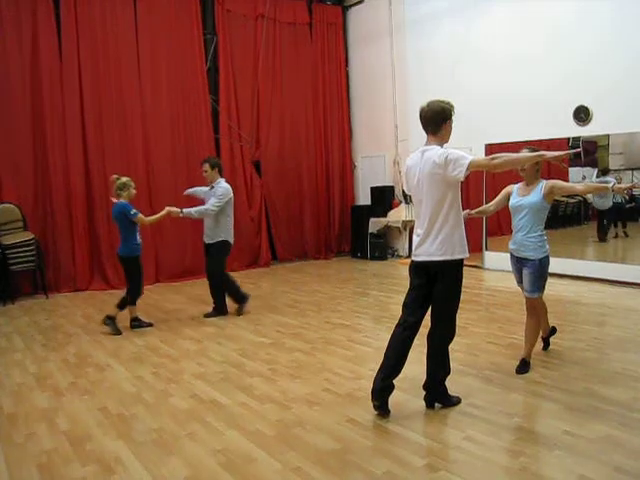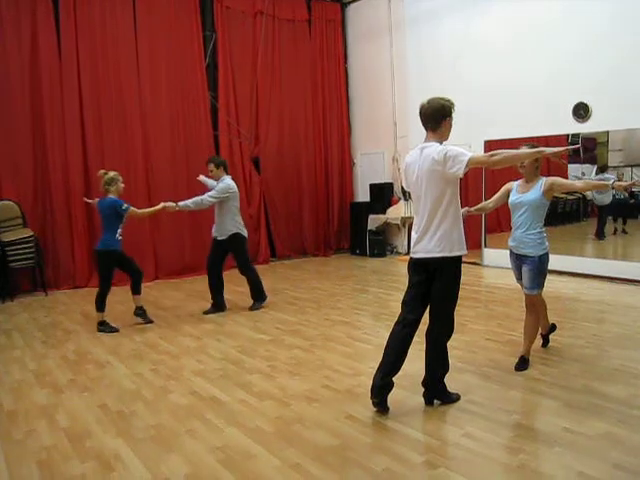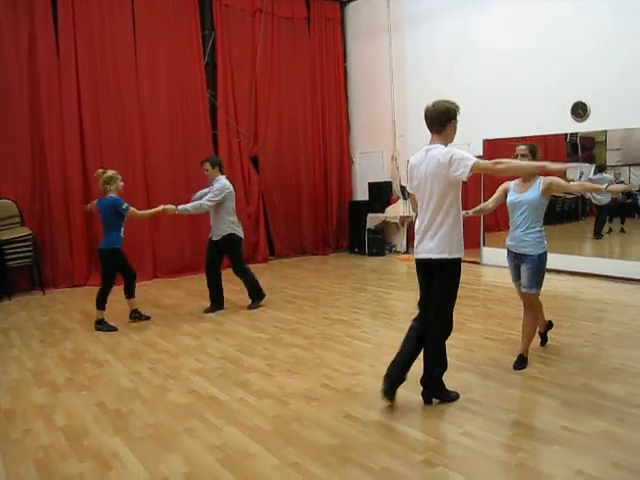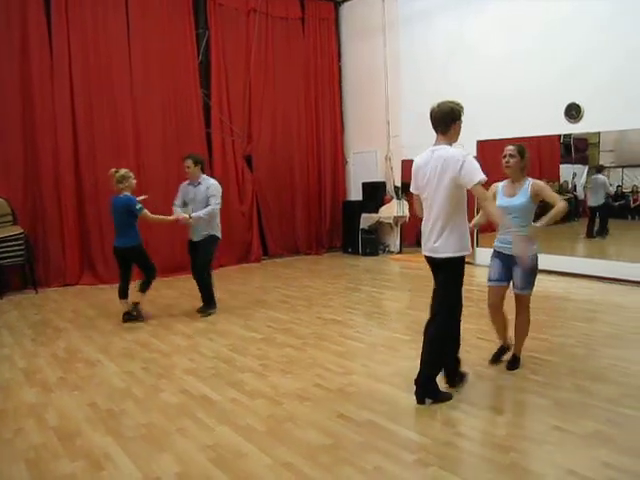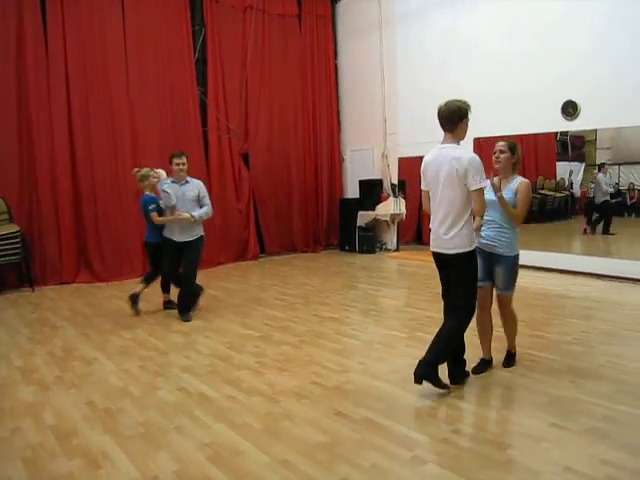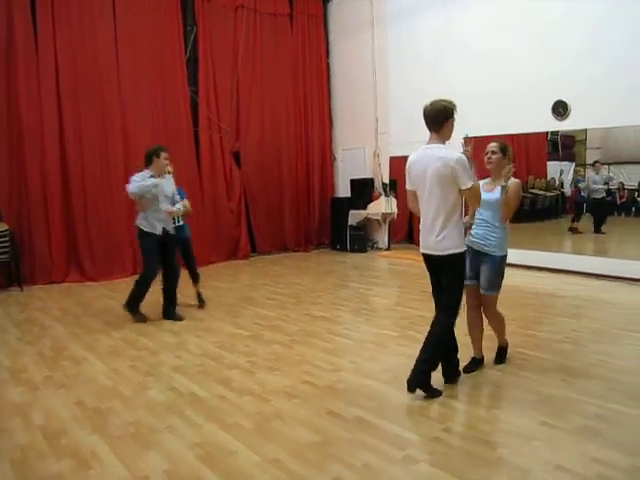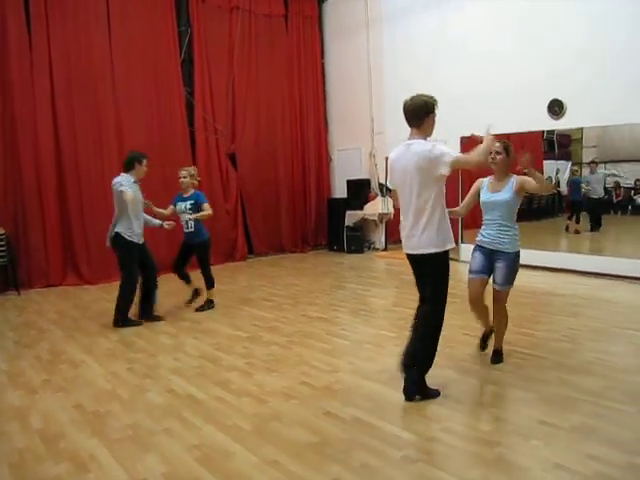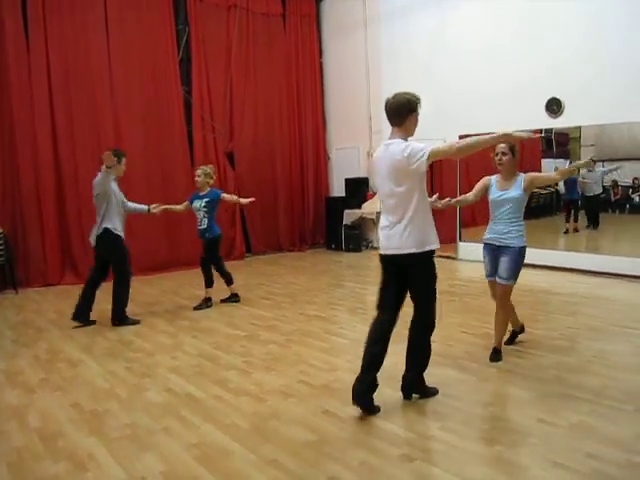
dt=0.3s
person 1, frame 1
left shoulder: (411, 162)
right shoulder: (445, 158)
right elbow: (493, 163)
left wrist: (456, 213)
right wrist: (540, 155)
left hip: (420, 255)
right hip: (446, 256)
left knee: (408, 322)
right knee: (441, 327)
left ankle: (381, 388)
right ankle: (435, 392)
person 1, frame 2
left shoulder: (410, 159)
right shoulder: (445, 155)
right elbow: (491, 160)
left wrist: (457, 212)
right wrist: (539, 152)
left hip: (419, 252)
right hip: (444, 253)
left knee: (407, 319)
right knee: (440, 324)
left ankle: (380, 386)
right ankle: (434, 389)
person 1, frame 3
left shoulder: (414, 161)
right shoulder: (448, 158)
right elbow: (494, 167)
right wrist: (547, 166)
left hip: (422, 251)
right hip: (442, 255)
left knee: (426, 317)
right knee: (437, 322)
left ankle: (395, 375)
right ankle: (432, 386)
person 1, frame 4
left shoulder: (420, 161)
right shoulder: (461, 160)
right elbow: (485, 200)
left hip: (431, 246)
right hip: (451, 249)
left knee: (450, 311)
right knee: (442, 314)
left ankle: (452, 370)
right ankle: (426, 385)
person 1, frame 5
left shoulder: (428, 159)
right shoulder: (469, 160)
right elbow: (478, 208)
right wrist: (476, 223)
left hip: (438, 245)
right hip: (461, 246)
left knee: (452, 307)
right knee: (463, 309)
left ankle: (457, 369)
right ankle: (429, 364)
person 1, frame 6
left shoulder: (413, 159)
right shoulder: (455, 159)
right elbow: (475, 202)
right wrist: (471, 163)
left hip: (427, 245)
right hip: (450, 247)
left knee: (443, 308)
right knee: (447, 312)
left ankle: (450, 368)
right ankle: (421, 372)
person 1, frame 7
left shoulder: (394, 156)
right shoulder: (430, 152)
right elbow: (475, 161)
right wrist: (489, 142)
left hip: (411, 244)
right hip: (433, 245)
left knee: (427, 306)
right knee: (431, 313)
left ankle: (411, 361)
right ankle: (414, 382)
person 1, frame 8
left shoulder: (378, 155)
right shoulder: (408, 152)
right elbow: (457, 149)
left wrist: (426, 202)
right wrist: (504, 135)
left hip: (388, 248)
right hip: (415, 247)
left knee: (385, 315)
right knee: (423, 315)
left ankle: (364, 388)
right ankle: (413, 382)
person 2, frame 1
left shoulder: (548, 186)
right shoulder: (511, 189)
left elbow: (580, 188)
right elbow: (491, 207)
left wrist: (612, 187)
right wrist: (472, 212)
left hip: (535, 255)
right hip: (515, 253)
left knee: (532, 304)
right knee: (533, 299)
left ankle: (526, 356)
right ankle: (547, 329)
person 2, frame 2
left shoulder: (548, 183)
right shoulder: (511, 187)
left elbow: (579, 185)
right elbow: (490, 204)
left wrist: (612, 184)
right wrist: (471, 210)
left hip: (535, 251)
right hip: (515, 249)
left knee: (531, 302)
right knee: (533, 297)
left ankle: (525, 353)
right ankle: (546, 327)
person 2, frame 3
left shoulder: (546, 183)
right shoulder: (508, 186)
left elbow: (575, 186)
right elbow: (489, 205)
left wrist: (605, 187)
right wrist: (470, 212)
left hip: (534, 251)
right hip: (513, 248)
left knee: (531, 300)
right knee: (525, 297)
left ankle: (523, 353)
right ankle: (543, 325)
person 2, frame 4
left shoulder: (533, 186)
right shoulder: (496, 188)
left elbow: (561, 204)
right elbow: (483, 216)
left wrist: (538, 225)
right wrist: (468, 226)
right hip: (500, 251)
left knee: (522, 304)
right knee: (493, 303)
left ankle: (516, 353)
right ankle: (504, 343)
person 2, frame 5
left shoulder: (522, 184)
right shoulder: (487, 184)
left elbow: (517, 219)
left wrist: (500, 195)
left hip: (505, 252)
right hip: (481, 248)
left knee: (504, 305)
right knee: (481, 305)
left ankle: (511, 350)
right ankle: (486, 356)
person 2, frame 6
left shoulder: (514, 184)
right shoulder: (479, 185)
left elbow: (506, 215)
left wrist: (504, 184)
left hip: (494, 251)
right hip: (471, 247)
left knee: (488, 306)
right knee: (471, 304)
left ankle: (502, 342)
right ankle: (477, 355)
person 2, frame 7
left shoulder: (518, 182)
right shoulder: (481, 183)
left elbow: (547, 189)
right elbow: (463, 209)
left wrist: (529, 169)
left hip: (507, 249)
right hip: (482, 246)
left knee: (499, 301)
right knee: (474, 298)
left ankle: (498, 347)
right ankle: (487, 328)
person 2, frame 8
left shoulder: (526, 180)
right shoulder: (488, 181)
left elbow: (556, 176)
right elbow: (470, 197)
left wrist: (574, 167)
right wrist: (453, 201)
left hip: (513, 245)
right hip: (490, 242)
left knee: (502, 297)
right knee: (497, 296)
left ankle: (497, 345)
right ankle: (517, 326)
person 3, frame 1
left shoulder: (224, 189)
right shoulder: (211, 189)
left elbow: (209, 210)
right elbow: (202, 192)
left wrist: (182, 212)
right wrist: (189, 192)
left hip: (222, 239)
right hip: (210, 239)
left knee: (217, 272)
right knee: (211, 273)
left ankle: (241, 299)
right ankle: (220, 307)
person 3, frame 2
left shoulder: (227, 185)
right shoulder: (221, 184)
left elbow: (204, 201)
left wrist: (178, 205)
right wrist: (204, 180)
left hip: (234, 234)
right hip: (221, 235)
left knee: (245, 267)
right knee: (212, 267)
left ankle: (259, 298)
right ankle: (218, 303)
person 3, frame 3
left shoulder: (223, 185)
right shoulder: (215, 185)
left elbow: (203, 205)
right elbow: (204, 195)
left wrist: (178, 209)
right wrist: (197, 195)
left hip: (230, 234)
right hip: (217, 234)
left knee: (239, 267)
right knee: (211, 268)
left ankle: (257, 296)
right ankle: (217, 302)
person 3, frame 4
left shoulder: (212, 185)
right shoulder: (184, 187)
left elbow: (213, 209)
right elbow: (177, 207)
left wrist: (192, 216)
right wrist: (181, 215)
left hip: (210, 235)
right hip: (193, 236)
left knee: (203, 268)
right knee: (196, 270)
left ankle: (210, 303)
right ankle: (208, 302)
person 3, frame 5
left shoulder: (198, 185)
right shoulder: (164, 185)
left elbow: (208, 210)
right elbow: (168, 205)
left wrist: (192, 216)
right wrist: (164, 180)
left hip: (194, 236)
right hip: (172, 237)
left knee: (188, 273)
right knee: (170, 272)
left ankle: (185, 308)
right ankle: (195, 290)
person 3, frame 6
left shoulder: (168, 182)
right shoulder: (139, 178)
left elbow: (178, 202)
right elbow: (132, 192)
left wrist: (177, 209)
right wrist: (155, 183)
left hip: (167, 231)
right hip: (148, 230)
left knee: (172, 272)
right knee: (151, 270)
left ankle: (170, 310)
right ankle: (132, 305)
person 3, frame 7
left shoulder: (135, 185)
right shoulder: (122, 182)
right elbow: (116, 186)
left wrist: (160, 224)
right wrist: (125, 192)
left hip: (135, 238)
right hip: (123, 238)
left knee: (151, 270)
right knee: (130, 277)
left ankle: (147, 312)
right ankle: (121, 318)
person 3, frame 8
left shoulder: (111, 183)
right shoulder: (103, 182)
left elbow: (124, 205)
right elbow: (103, 179)
left wrist: (147, 209)
right wrist: (108, 167)
left hip: (107, 235)
right hip: (110, 234)
left knee: (97, 275)
right knee: (123, 275)
left ankle: (81, 315)
right ankle: (119, 317)
person 4, frame 1
left shoulder: (118, 206)
right shoulder: (124, 207)
right elbow: (145, 221)
right wrist: (164, 212)
left hip: (128, 253)
right hip: (130, 254)
left knee: (135, 286)
right knee: (135, 289)
left ankle: (134, 319)
right ankle: (110, 317)
person 4, frame 2
left shoulder: (103, 202)
right shoulder: (114, 202)
left elbow: (97, 202)
right elbow: (138, 213)
left wrist: (93, 202)
right wrist: (160, 207)
left hip: (113, 249)
right hip: (106, 250)
left knee: (136, 273)
right knee: (105, 285)
left ankle: (139, 309)
right ankle: (101, 322)
person 4, frame 3
left shoulder: (102, 201)
right shoulder: (115, 201)
left elbow: (94, 204)
right elbow: (138, 214)
left wrist: (92, 205)
right wrist: (159, 209)
left hip: (110, 247)
right hip: (111, 248)
left knee: (130, 275)
right knee: (107, 283)
left ankle: (134, 311)
right ankle: (100, 321)
person 4, frame 4
left shoulder: (115, 200)
right shoulder: (130, 200)
right elbow: (150, 217)
left wrist: (136, 200)
right wrist: (172, 218)
left hip: (118, 246)
right hip: (132, 245)
left knee: (124, 278)
right knee: (151, 271)
left ankle: (127, 312)
right ankle: (136, 305)
person 4, frame 5
left shoulder: (151, 197)
right shoulder: (149, 199)
left elbow: (164, 212)
right elbow: (157, 220)
right wrist: (175, 217)
left hip: (151, 241)
right hip: (156, 241)
left knee: (155, 271)
left ankle: (136, 294)
right ankle: (167, 300)
person 4, frame 6
left shoulder: (179, 191)
left elbow: (188, 209)
left wrist: (183, 205)
left hip: (183, 234)
left knee: (190, 265)
left ankle: (199, 294)
person 4, frame 7
left shoulder: (198, 195)
right shoulder: (178, 197)
left elbow: (208, 212)
right elbow: (167, 212)
left wrist: (193, 216)
right wrist: (152, 208)
left hip: (201, 239)
right hip: (188, 239)
left knee: (205, 269)
right knee: (177, 267)
left ankle: (209, 301)
right ankle: (194, 290)
person 4, frame 8
left shoulder: (213, 193)
right shoulder: (195, 195)
left elbow: (228, 197)
right elbow: (182, 207)
left wrist: (240, 200)
right wrist: (166, 207)
left hip: (212, 235)
right hip: (205, 235)
left knee: (205, 265)
right knee: (219, 266)
left ankle: (207, 299)
right ankle: (234, 294)
